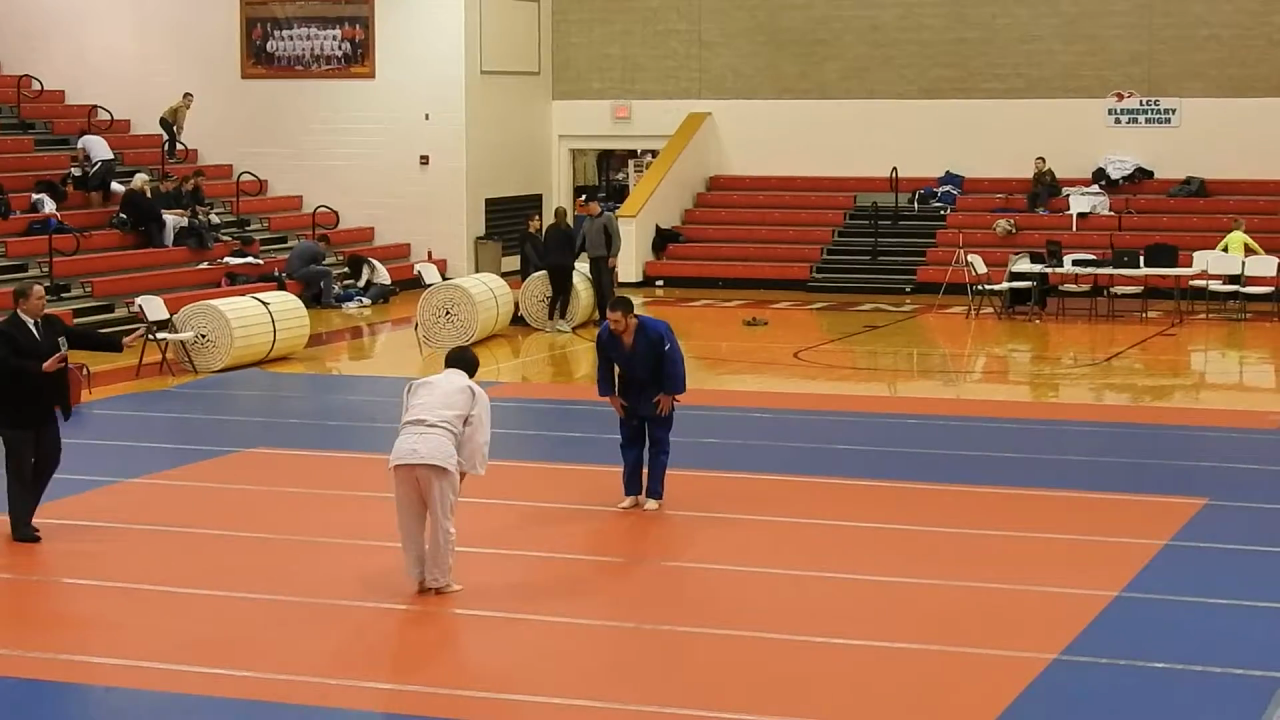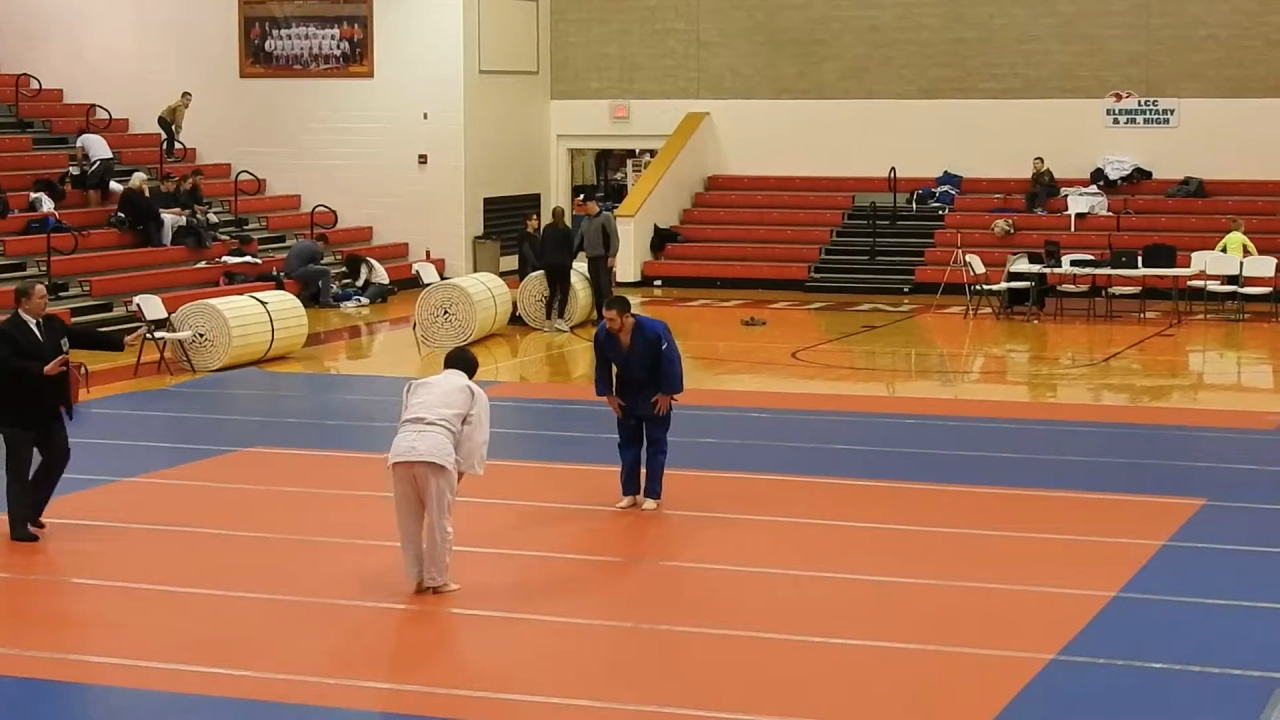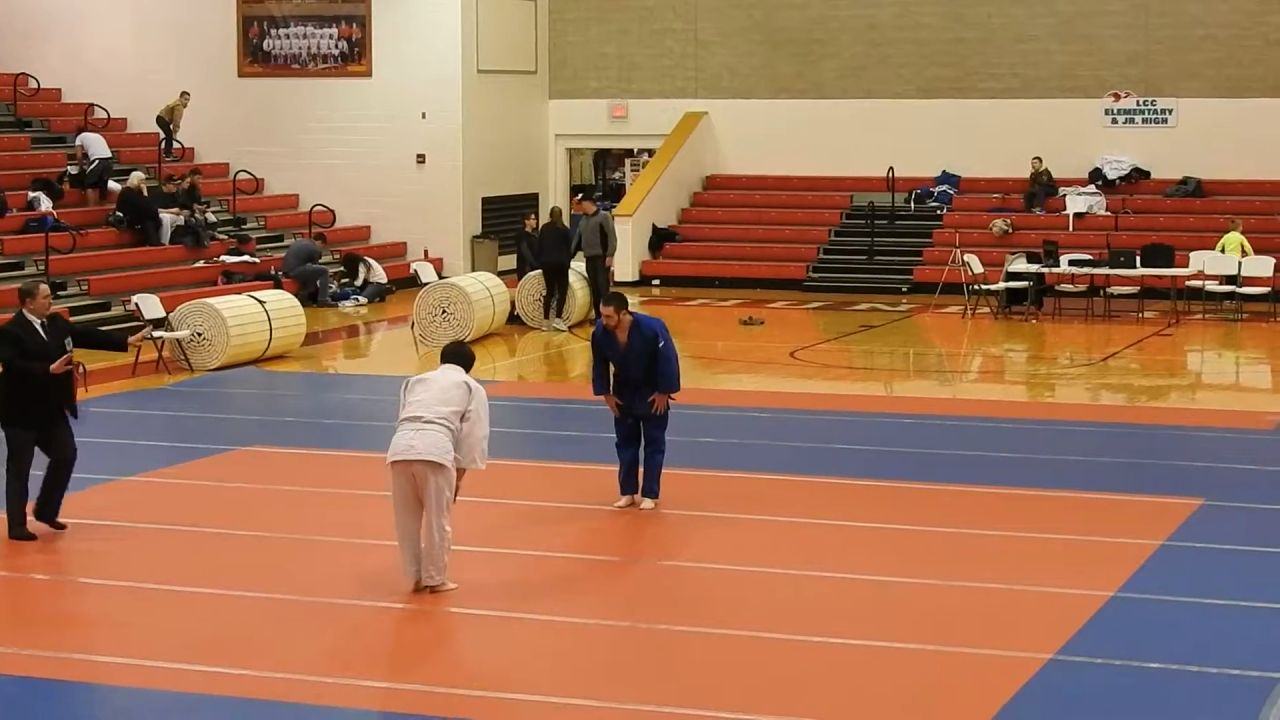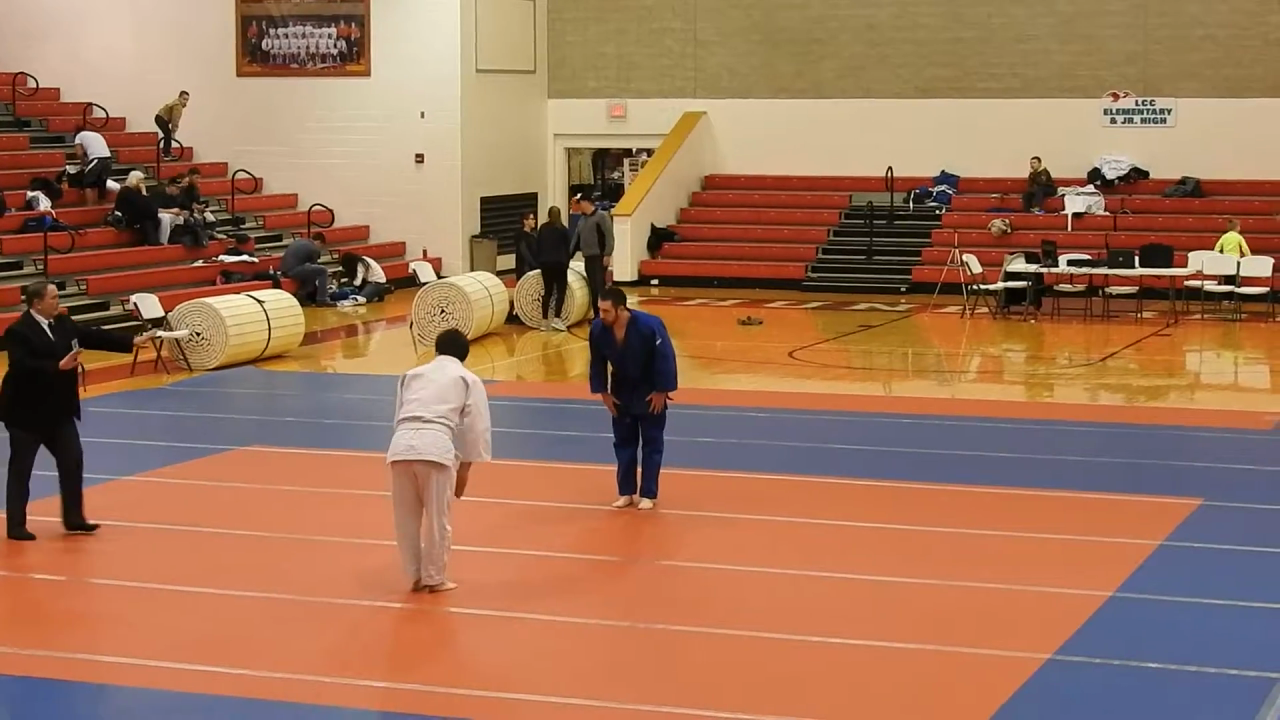
dt=0.1s
person 1, frame 1
left shoulder: (51, 323)
left elbow: (81, 337)
left wrist: (120, 343)
right wrist: (41, 368)
left hip: (44, 409)
left knee: (49, 459)
left ankle: (23, 514)
person 1, frame 2
left shoulder: (53, 323)
left elbow: (82, 337)
left wrist: (122, 342)
right wrist: (43, 371)
left hip: (47, 409)
left knee: (59, 457)
left ankle: (31, 511)
person 1, frame 3
left shoulder: (56, 323)
left elbow: (88, 336)
left wrist: (126, 341)
right wrist: (49, 370)
left hip: (51, 409)
left knee: (65, 456)
left ankle: (45, 509)
person 1, frame 4
left shoulder: (63, 323)
left elbow: (93, 337)
right elbow: (23, 365)
left wrist: (131, 342)
right wrist: (58, 366)
left hip: (57, 410)
right hip: (26, 412)
left knee: (72, 459)
left ankle: (73, 517)
person 2, frame 1
left shoulder: (419, 383)
right shoulder: (476, 392)
right elbow: (476, 439)
right wrist: (460, 476)
left hip: (404, 448)
right hip: (438, 451)
left knee: (410, 522)
right knee: (441, 522)
left ankle: (421, 578)
right ankle: (440, 581)
person 2, frame 2
left shoulder: (418, 383)
right shoulder: (475, 392)
right elbow: (474, 439)
right wrist: (458, 477)
left hip: (402, 447)
right hip: (436, 449)
left knee: (408, 521)
right knee: (439, 521)
left ankle: (419, 578)
right ankle: (437, 580)
person 2, frame 3
left shoulder: (416, 379)
right shoulder: (472, 387)
right elbow: (474, 434)
right wrist: (460, 473)
left hip: (401, 445)
right hip: (435, 447)
left knee: (406, 519)
right knee: (437, 520)
left ankle: (417, 577)
right ankle: (434, 579)
person 2, frame 4
left shoulder: (412, 374)
right shoulder: (469, 379)
right elbow: (476, 427)
right wrist: (465, 468)
left hip: (401, 444)
right hip: (436, 446)
left knee: (406, 518)
right knee: (438, 518)
left ankle: (416, 576)
right ankle: (434, 578)
person 3, frame 1
left shoulder: (657, 331)
right shoulder: (605, 335)
left elbow: (674, 362)
right elbow: (605, 367)
left wrist: (668, 393)
right wrist: (611, 395)
left hip: (657, 392)
right hip: (628, 391)
left knee: (658, 442)
right knee: (630, 441)
left ankle: (654, 495)
right ankle: (632, 492)
person 3, frame 2
left shoulder: (654, 330)
right shoulder: (602, 334)
left elbow: (671, 362)
right elbow: (602, 366)
left wrist: (666, 393)
right wrist: (609, 395)
left hip: (655, 392)
right hip: (626, 392)
left knee: (656, 442)
right knee: (628, 441)
left ankle: (652, 494)
right ankle: (629, 492)
person 3, frame 3
left shoulder: (652, 328)
right shoulder: (600, 332)
left elbow: (668, 360)
right elbow: (600, 365)
left wrist: (664, 392)
right wrist: (606, 394)
left hip: (652, 391)
right hip: (623, 390)
left knee: (653, 441)
right knee: (625, 441)
left ankle: (650, 494)
right ankle: (627, 492)
person 3, frame 4
left shoulder: (649, 326)
right shoulder: (597, 329)
left elbow: (665, 359)
right elbow: (597, 363)
left wrist: (661, 391)
right wrist: (604, 393)
left hip: (649, 391)
right hip: (621, 390)
left knee: (651, 442)
right knee: (623, 441)
left ankle: (648, 494)
right ankle: (626, 492)
